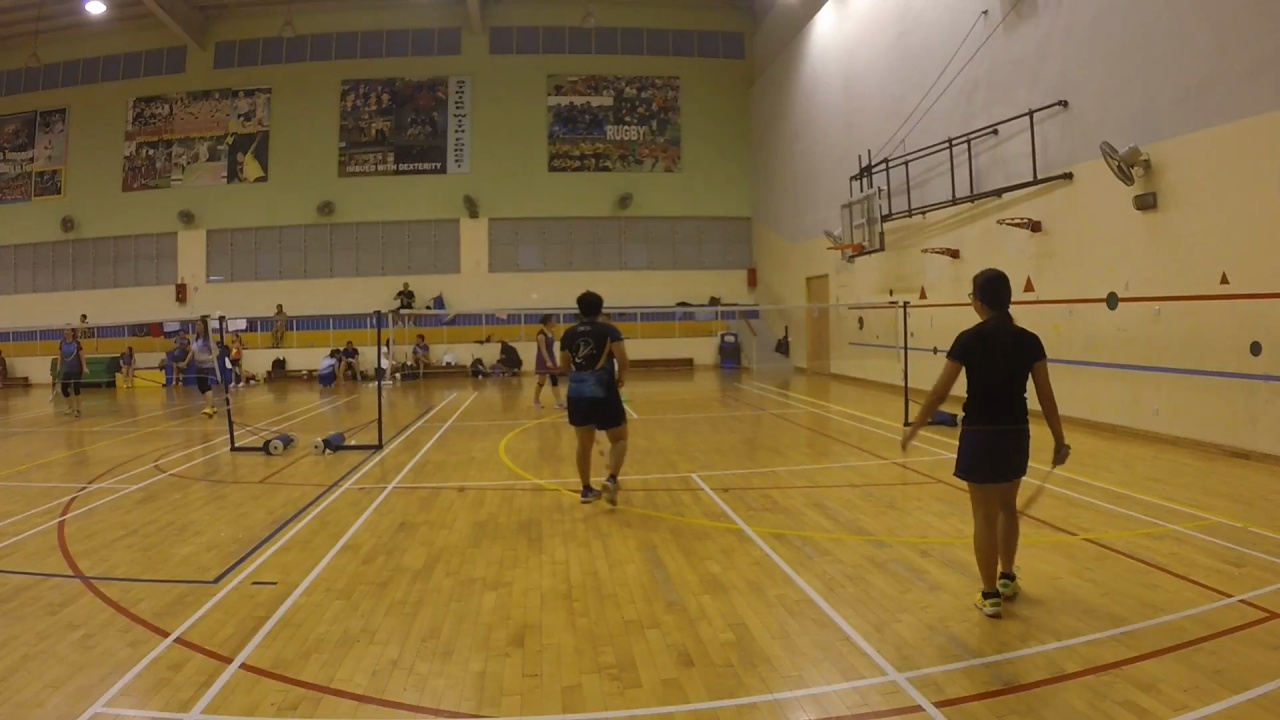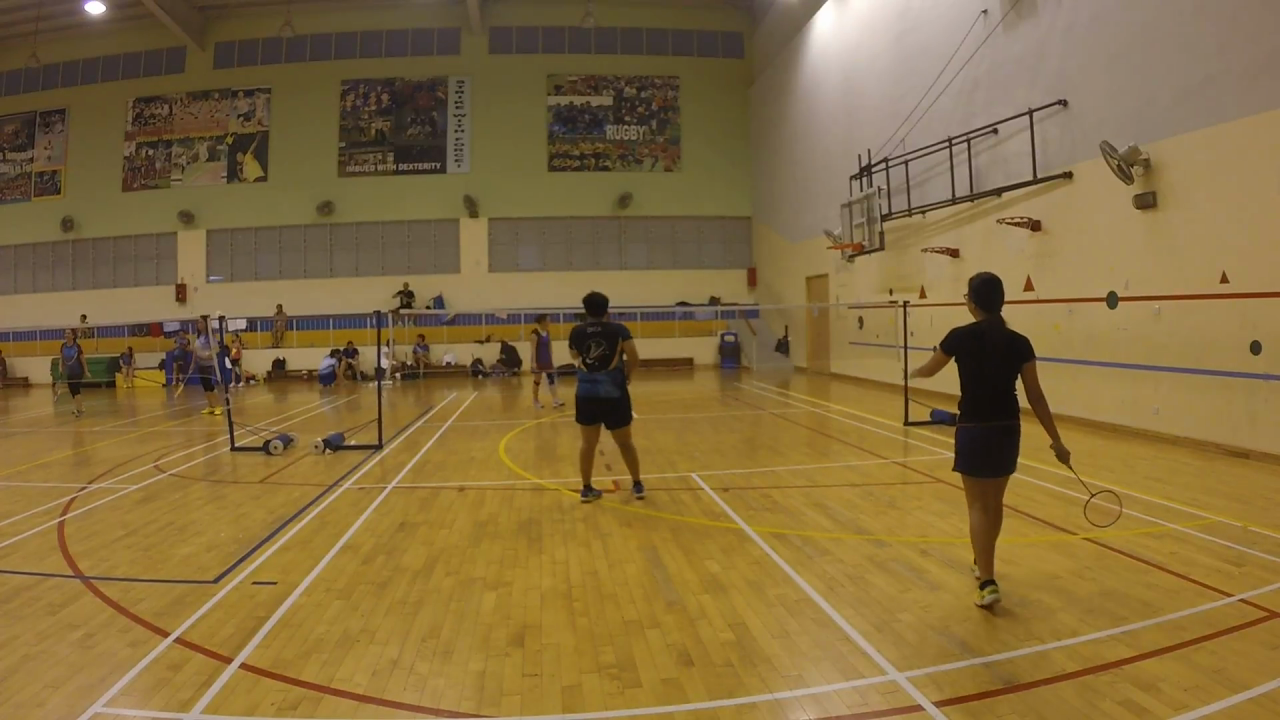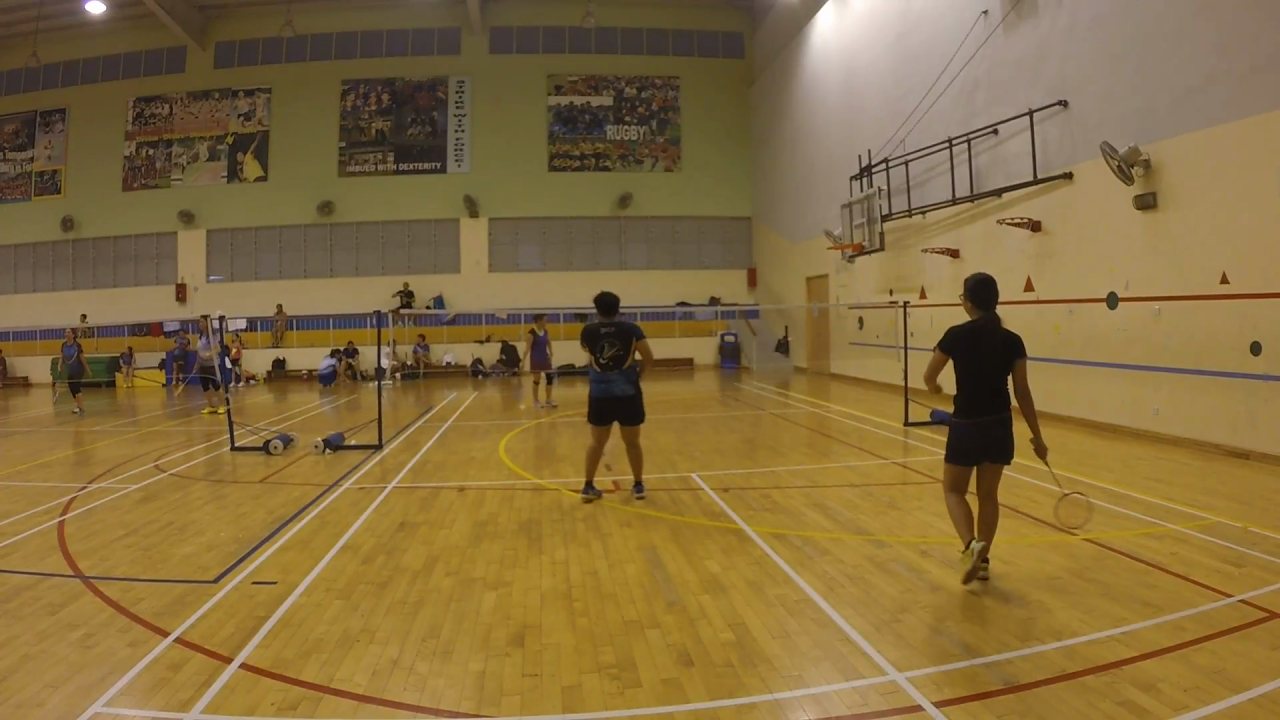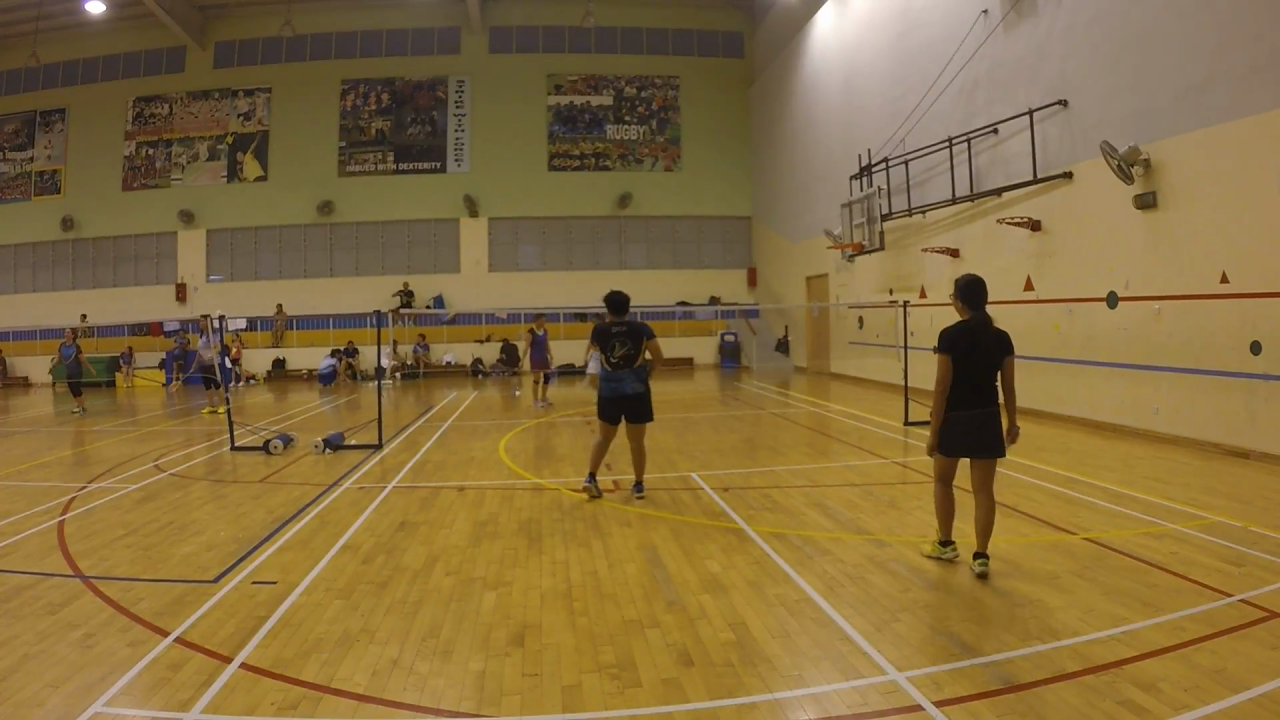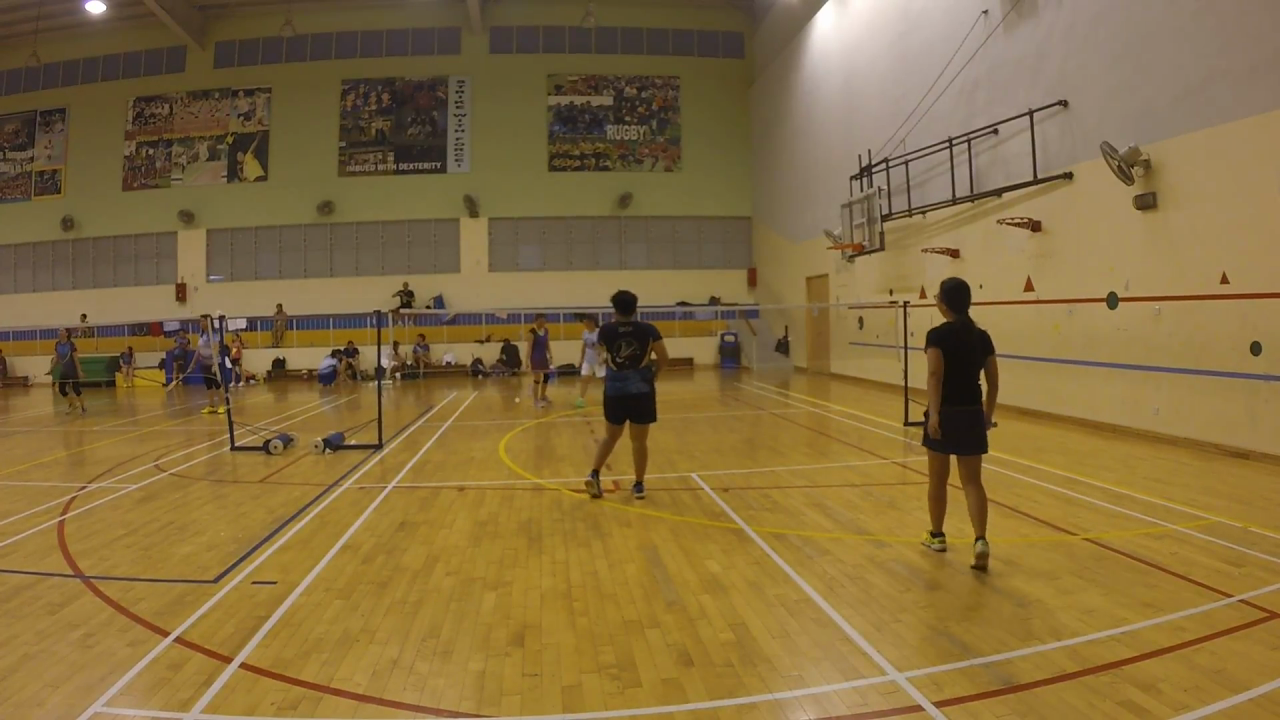
dt=0.2s
person 1, frame 1
left shoulder: (968, 340)
right shoulder: (1029, 341)
left elbow: (940, 392)
right elbow: (1046, 396)
left wrist: (915, 427)
right wrist: (1059, 440)
left hip: (980, 435)
right hip: (1016, 435)
left knee: (985, 515)
right knee: (1007, 507)
left ankle: (990, 595)
right ankle: (1007, 577)
person 1, frame 2
left shoulder: (960, 337)
right shoulder: (1019, 343)
left elbow: (929, 370)
right elbow: (1035, 396)
left wrist: (914, 372)
right wrist: (1056, 440)
left hip: (974, 431)
right hip: (1007, 430)
left knee: (979, 508)
right knee: (994, 502)
left ankle: (988, 585)
right ankle: (982, 564)
person 1, frame 3
left shoulder: (956, 335)
right shoulder: (1012, 340)
left elbow: (929, 375)
right elbow: (1022, 392)
left wrist: (933, 387)
right wrist: (1036, 435)
left hip: (967, 424)
right hip: (1000, 425)
left knee: (953, 491)
right knee: (988, 494)
left ankle: (972, 545)
right ankle: (982, 558)
person 1, frame 4
left shoulder: (950, 335)
right shoulder: (1001, 338)
left elbow: (942, 387)
right elbow: (1009, 387)
left wrist: (934, 429)
right wrist: (1012, 424)
left hip: (956, 418)
right hip: (988, 419)
left knee: (943, 481)
right knee: (984, 489)
left ankle: (945, 543)
right ankle: (981, 556)
person 1, frame 5
left shoulder: (937, 335)
right shoulder: (982, 337)
left elbow: (935, 376)
right elbow: (993, 383)
left wrist: (933, 415)
right wrist: (987, 414)
left hip: (945, 414)
right hip: (972, 415)
left knee: (938, 479)
right knee: (972, 482)
left ankle: (937, 535)
right ankle: (980, 540)
person 2, frame 1
left shoulder: (569, 334)
right shoulder: (608, 330)
left elbow: (564, 365)
right elbow: (623, 359)
right wrist: (620, 376)
left hip: (576, 394)
right hip: (603, 393)
left knee: (584, 444)
right knee: (619, 439)
left ankle: (586, 489)
right ankle: (611, 480)
person 2, frame 2
left shoulder: (577, 332)
right shoulder: (618, 330)
right elbow: (634, 358)
right wrist: (628, 374)
left hip: (586, 393)
right hip: (613, 393)
left knee: (588, 442)
right knee: (624, 442)
left ankle: (587, 488)
right ankle: (637, 485)
person 2, frame 3
left shoulder: (589, 331)
right shoulder: (631, 329)
right elbow: (648, 357)
right wrist: (640, 372)
left hip: (599, 393)
right hip: (627, 392)
left knee: (597, 441)
right knee: (632, 441)
left ankle: (588, 486)
right ankle: (638, 485)
person 2, frame 4
left shoulder: (599, 330)
right shoulder: (641, 329)
right elbow: (658, 356)
right wrist: (650, 371)
left hip: (609, 391)
right hip: (636, 391)
left knee: (604, 437)
right knee: (636, 440)
left ankle: (591, 478)
right ankle: (639, 485)
person 2, frame 5
left shoulder: (606, 330)
right shoulder: (648, 330)
right elbow: (664, 358)
right wrist: (655, 372)
left hip: (614, 391)
right hip: (641, 391)
left knee: (610, 435)
right knee: (639, 440)
left ankle: (594, 474)
right ankle: (639, 485)
